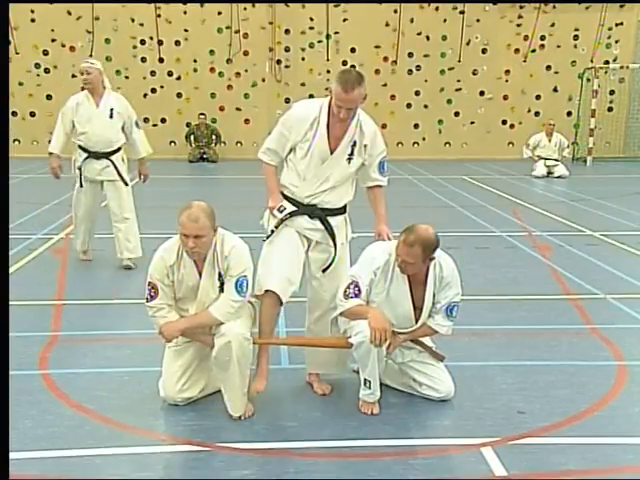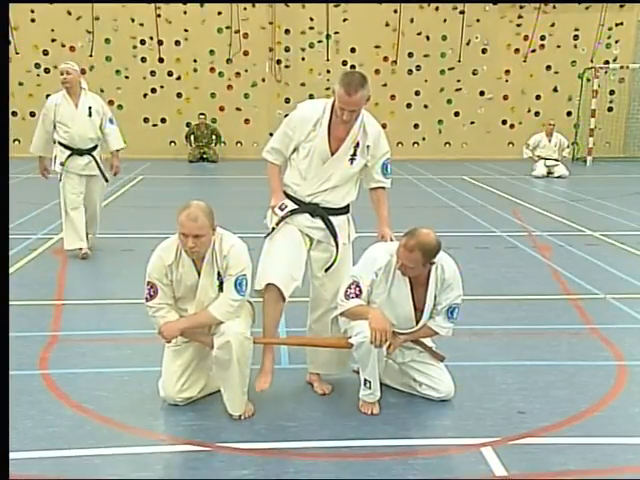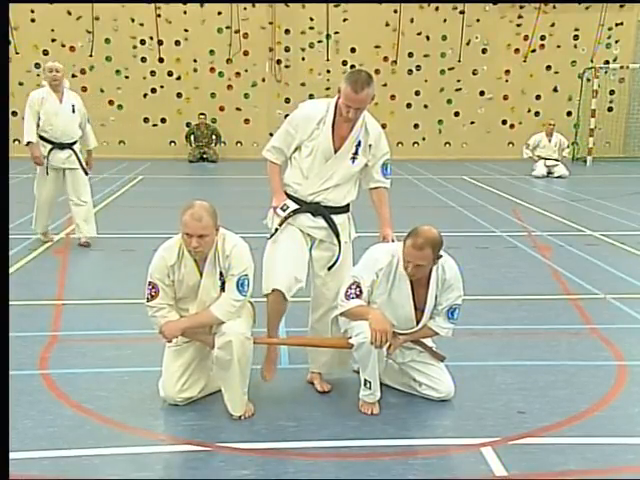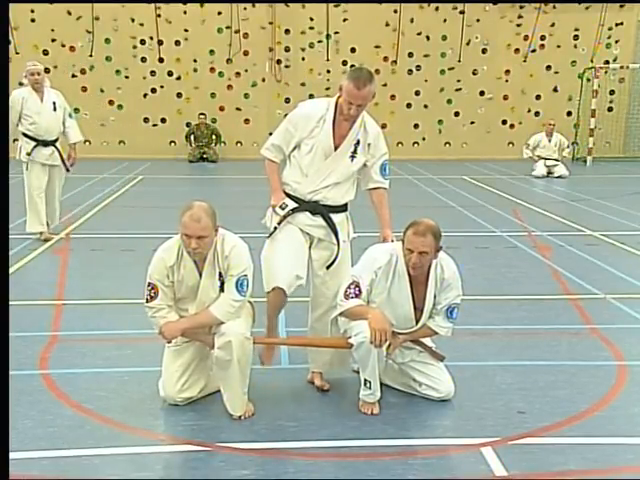
dt=0.7s
person 1, frame 1
left shoulder: (369, 132)
right shoulder: (301, 113)
left elbow: (374, 179)
right elbow: (269, 155)
left wrist: (381, 222)
right wrist: (274, 196)
left hip: (332, 222)
right hip: (290, 213)
left knee: (327, 299)
right knee: (274, 283)
left ankle: (316, 370)
right ankle: (262, 363)
person 1, frame 2
left shoulder: (372, 133)
right shoulder: (305, 114)
left elbow: (377, 180)
right elbow: (274, 155)
left wrist: (383, 224)
right wrist: (277, 196)
left hip: (334, 221)
right hip: (293, 211)
left knee: (329, 298)
right knee: (275, 279)
left ankle: (317, 370)
right ankle: (268, 357)
person 1, frame 3
left shoulder: (373, 134)
right shoulder: (308, 113)
left elbow: (377, 181)
right elbow: (274, 153)
left wrist: (385, 226)
right wrist: (278, 195)
left hip: (335, 220)
right hip: (294, 211)
left knee: (330, 297)
right knee: (280, 283)
left ankle: (318, 368)
right ankle: (270, 352)
person 1, frame 4
left shoulder: (371, 134)
right shoulder: (308, 112)
left elbow: (376, 182)
right elbow: (272, 151)
left wrist: (386, 228)
right wrist: (276, 194)
left hip: (333, 219)
right hip: (292, 211)
left knee: (330, 296)
right knee: (281, 281)
left ankle: (318, 367)
right ankle: (270, 331)
person 2, frame 1
left shoulder: (235, 250)
right shoulder: (165, 256)
left elbow: (231, 306)
right elbow: (159, 310)
left wrist: (182, 325)
right wrist: (207, 340)
left hip: (228, 314)
right hip: (186, 329)
left knee: (233, 337)
right knee: (173, 395)
left ankle: (238, 399)
right ankle: (220, 370)
person 2, frame 2
left shoulder: (233, 249)
right shoulder: (163, 255)
left elbow: (230, 304)
right elbow: (159, 309)
left wrist: (181, 324)
right wrist: (207, 341)
left hip: (227, 314)
right hip: (185, 327)
left knee: (234, 336)
right knee: (174, 394)
left ankle: (238, 399)
right ankle: (219, 368)
person 2, frame 3
left shoulder: (236, 249)
right shoulder: (166, 255)
left elbow: (232, 304)
right elbow: (159, 309)
left wrist: (182, 324)
right wrist: (208, 339)
left hip: (227, 315)
right hip: (186, 328)
left knee: (234, 336)
right knee: (173, 394)
left ankle: (239, 399)
right ankle: (219, 369)
person 2, frame 4
left shoulder: (235, 249)
right shoulder: (165, 256)
left elbow: (231, 304)
right elbow: (158, 310)
left wrist: (182, 324)
right wrist: (207, 340)
left hip: (227, 315)
right hip: (185, 328)
left knee: (234, 337)
right knee: (173, 394)
left ankle: (238, 399)
right ankle: (219, 369)
person 3, frame 1
left shoulder: (118, 101)
right shoulder: (75, 102)
left elbow: (134, 130)
right elbow: (62, 129)
left wrist: (142, 162)
right wrist: (55, 157)
left hip: (113, 163)
right hip: (86, 163)
left knee: (123, 210)
right knee: (83, 210)
left ankle: (129, 254)
right ankle: (84, 248)
person 3, frame 2
left shoulder: (95, 100)
right shoulder: (54, 102)
left elbow: (110, 128)
right elbow: (44, 131)
left wrist: (115, 156)
right wrist: (42, 159)
left hip: (93, 158)
right hip: (68, 159)
left knee: (94, 203)
right knee: (72, 203)
left ankle: (87, 234)
right ankle: (80, 244)
person 3, frame 3
left shoulder: (74, 98)
right shoulder: (37, 96)
left elbow: (85, 125)
right elbow: (30, 123)
left wrist: (89, 153)
right wrist: (33, 147)
left hip: (72, 153)
right hip: (48, 153)
left knee: (82, 194)
right knee: (46, 196)
left ankle: (85, 234)
right ankle: (43, 229)
person 3, frame 4
left shoulder: (56, 95)
right shoulder: (18, 96)
left elbow: (68, 121)
right elbow: (11, 123)
left wrist: (72, 148)
left hip: (54, 149)
right hip: (32, 150)
left knee: (54, 191)
right knee: (35, 190)
left ankle: (47, 221)
right ankle: (41, 228)
person 4, frame 1
left shoulder: (446, 269)
right shoulder: (377, 255)
left elbow: (441, 321)
right elbow: (345, 304)
left wrist: (402, 337)
right wrist: (372, 313)
left hip: (411, 339)
right hip: (371, 325)
left knee: (443, 390)
right knee: (367, 334)
left ankle: (377, 369)
right ankle: (369, 394)
person 4, frame 2
left shoulder: (448, 271)
right shoulder: (379, 255)
left elbow: (442, 322)
right elbow: (345, 303)
left wrist: (403, 338)
right wrist: (373, 313)
left hip: (412, 339)
right hip: (372, 325)
left knee: (443, 391)
right knee: (368, 335)
left ankle: (378, 369)
right ankle: (369, 394)
person 4, frame 3
left shoulder: (449, 272)
right shoulder: (379, 257)
left elbow: (442, 322)
right elbow: (346, 304)
left wrist: (403, 338)
right wrist: (374, 313)
left hip: (412, 341)
right hip: (371, 324)
left knee: (443, 391)
right knee: (368, 334)
left ankle: (378, 369)
right ankle: (369, 394)
person 4, frame 4
left shoulder: (447, 271)
right shoulder: (378, 257)
left elbow: (441, 322)
right elbow: (345, 304)
left wrist: (403, 338)
right wrist: (373, 313)
left hip: (411, 340)
right hip: (371, 325)
left knee: (443, 390)
right knee: (368, 335)
left ankle: (377, 369)
right ankle: (369, 394)
